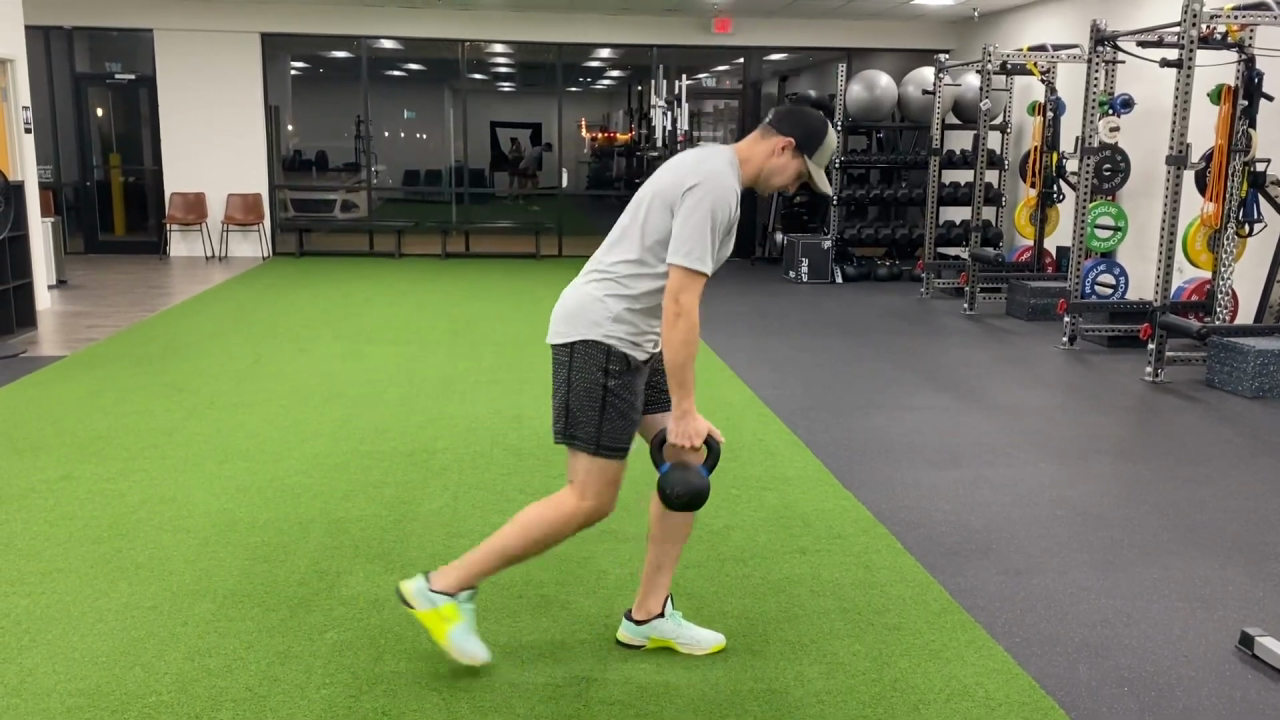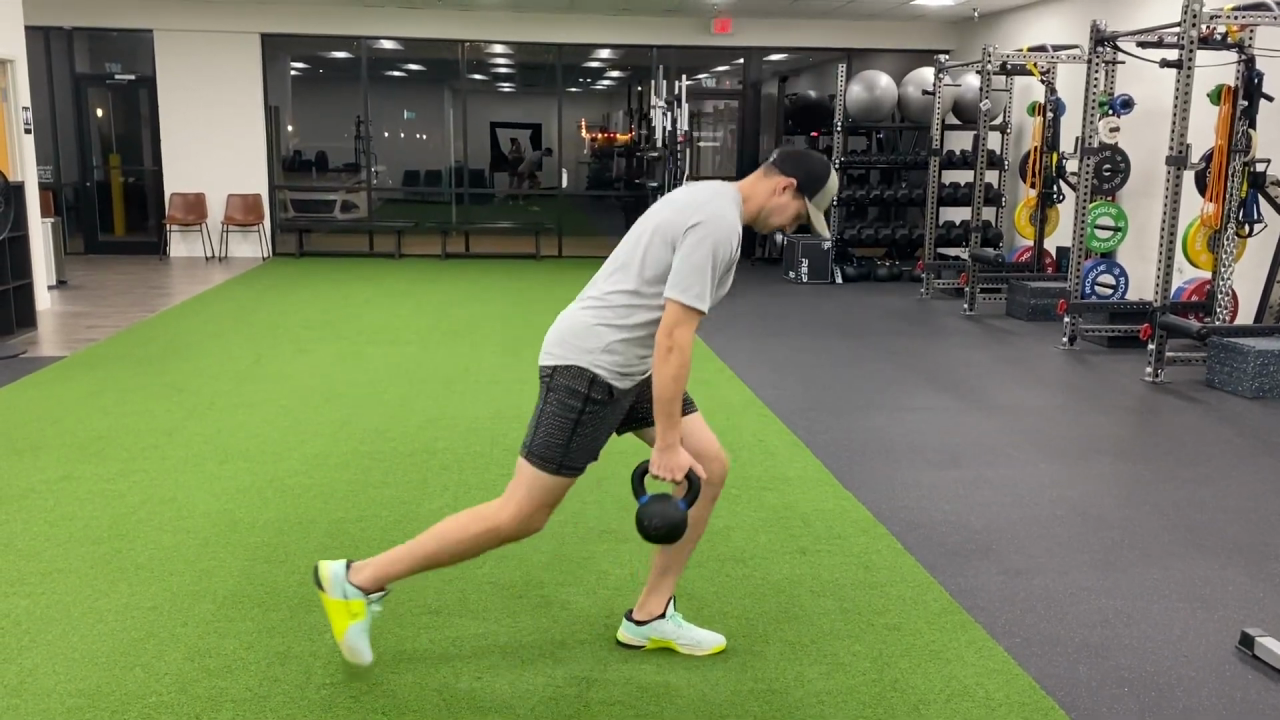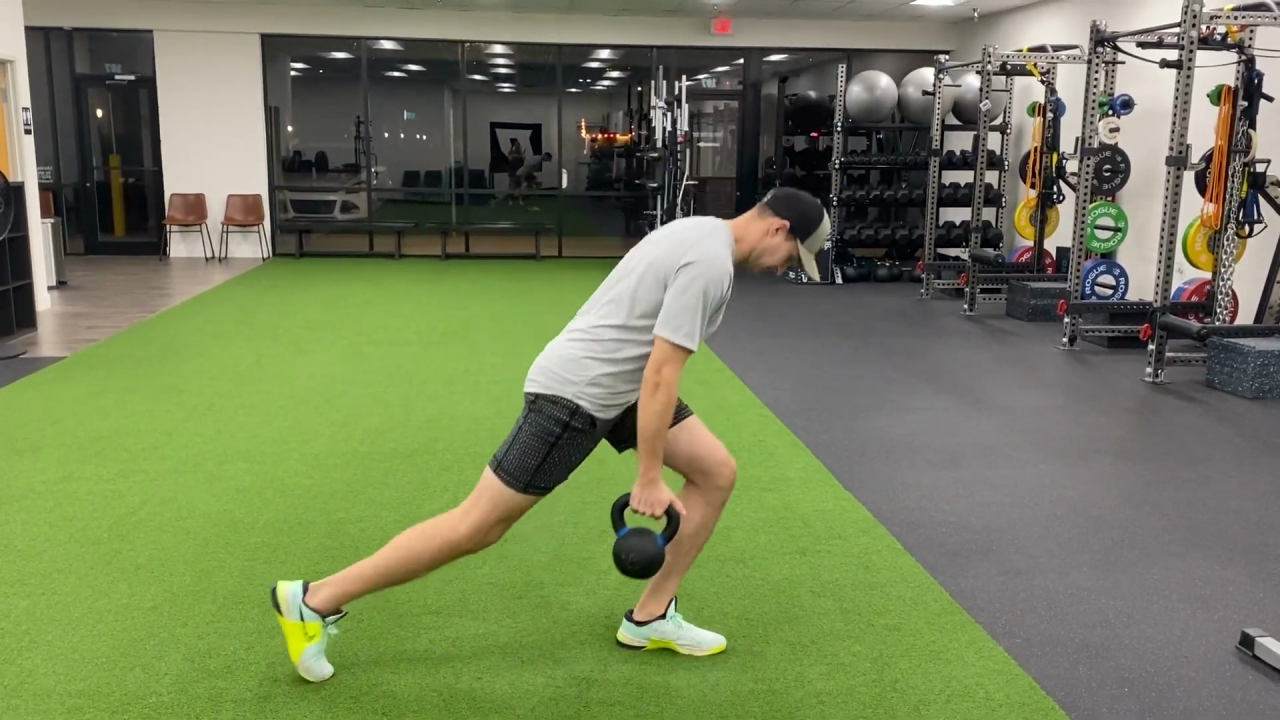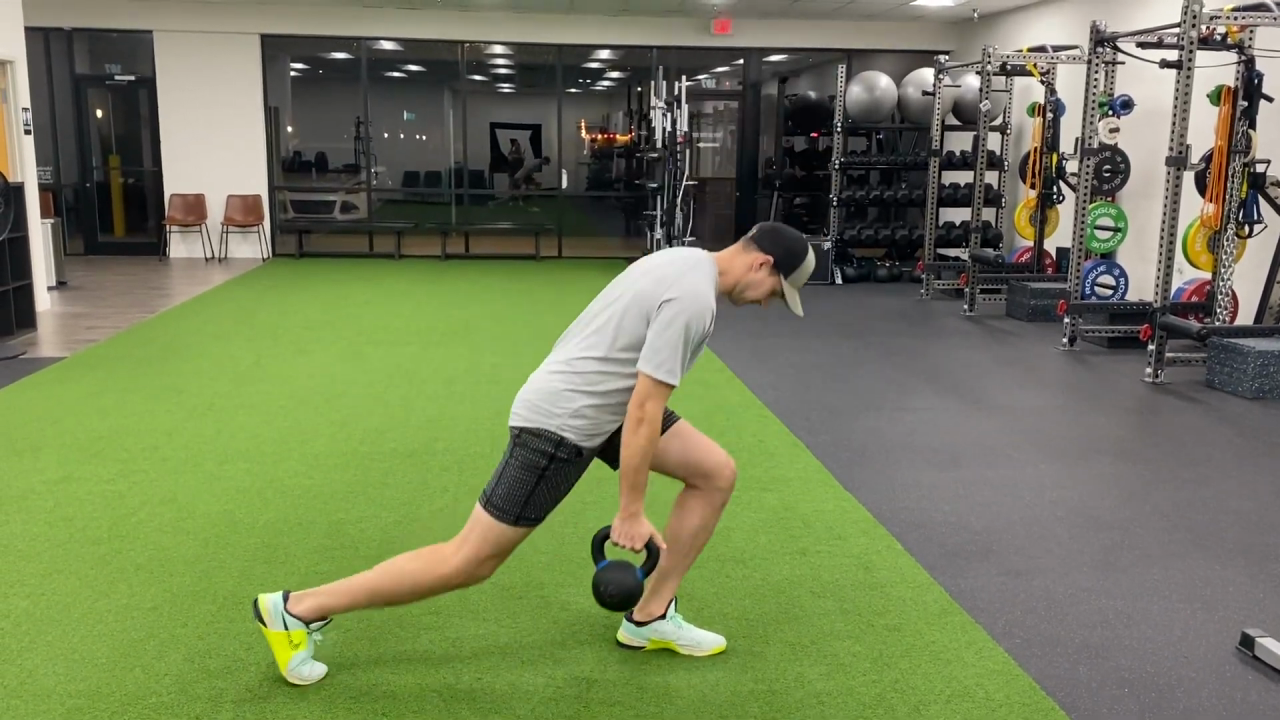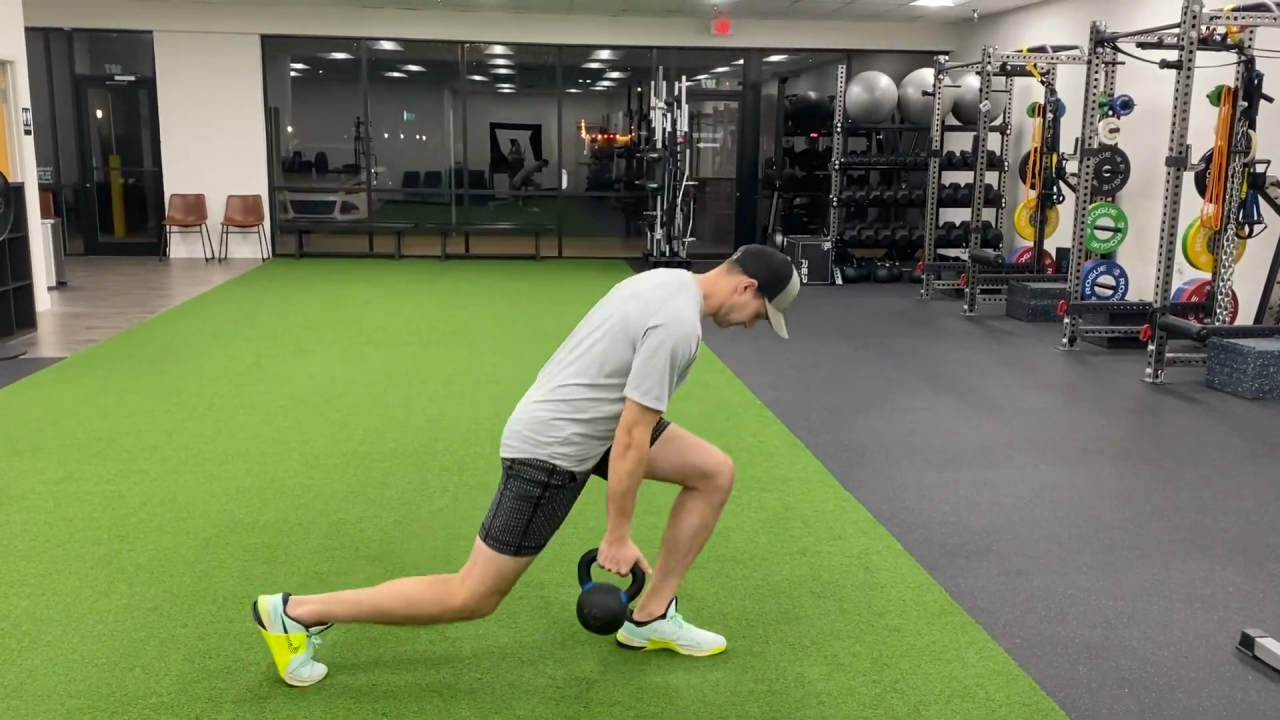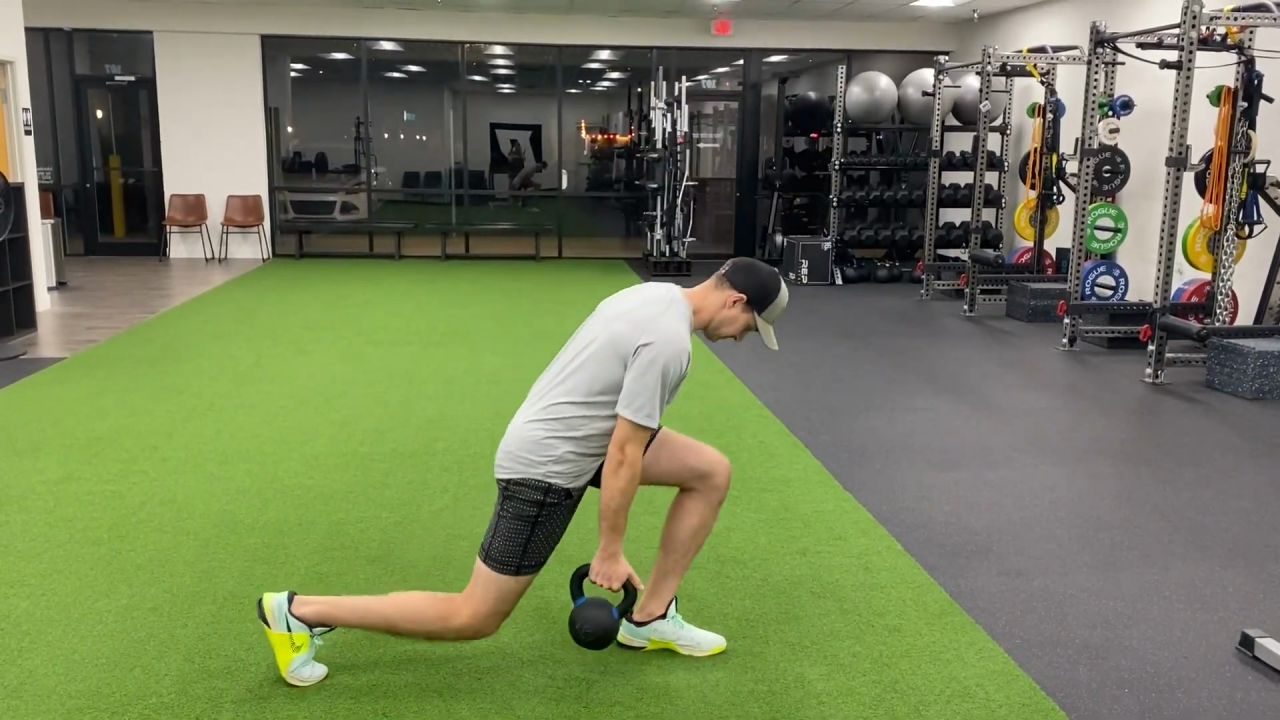
dt=0.1s
person 1, frame 1
left shoulder: (708, 168)
right shoulder: (717, 186)
right elbow: (680, 306)
right wrist: (685, 411)
left hip: (632, 336)
right hip: (601, 335)
left knee: (692, 463)
right knee: (590, 499)
left ankle: (649, 615)
right ankle: (443, 588)
person 1, frame 2
left shoulder: (709, 196)
right shoulder: (721, 227)
right elbow: (673, 339)
right wrist: (667, 444)
left hip: (624, 358)
right hip: (590, 363)
left knee: (711, 467)
right knee: (522, 513)
left ankle: (649, 617)
right ankle: (356, 583)
person 1, frame 3
left shoulder: (699, 232)
right shoulder: (710, 265)
right elbow: (662, 377)
right wrist: (648, 480)
left hip: (612, 383)
right hip: (576, 392)
left knee: (718, 472)
right knee: (478, 525)
left ankle: (650, 617)
right ankle: (312, 601)
person 1, frame 4
left shoulder: (683, 260)
right shoulder: (694, 301)
right elbow: (645, 412)
right wrist: (631, 512)
left hip: (588, 402)
right hip: (562, 421)
left knee: (717, 474)
right knee: (470, 559)
left ankle: (650, 617)
right ankle: (294, 611)
person 1, frame 5
left shoulder: (668, 281)
right shoulder: (678, 325)
right elbow: (632, 439)
right wrist: (618, 538)
left hip: (579, 424)
right hip: (552, 447)
left knee: (715, 474)
right knee: (473, 597)
left ankle: (650, 617)
right ankle: (296, 614)
person 1, frame 6
left shoulder: (656, 294)
right shoulder: (668, 344)
right elbow: (624, 456)
right wrist: (610, 552)
left hip: (559, 439)
right hip: (548, 466)
left knee: (712, 473)
right knee: (475, 616)
left ankle: (651, 616)
right ankle: (298, 612)
